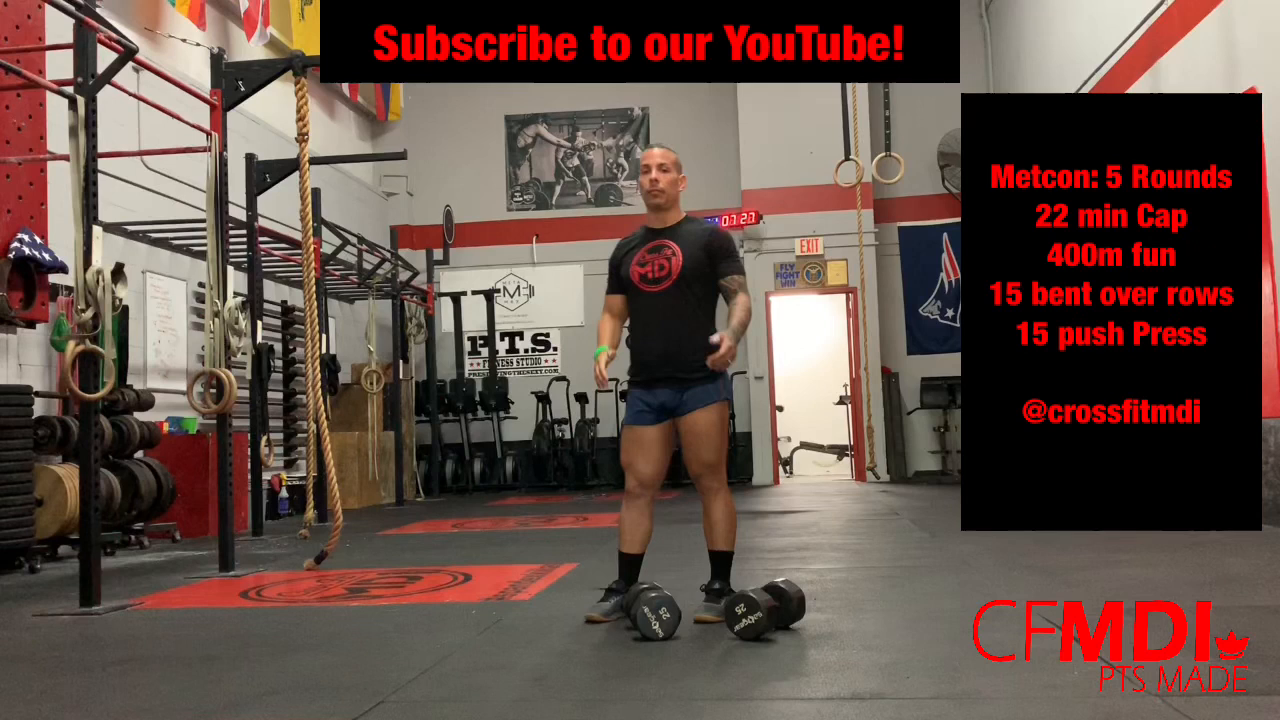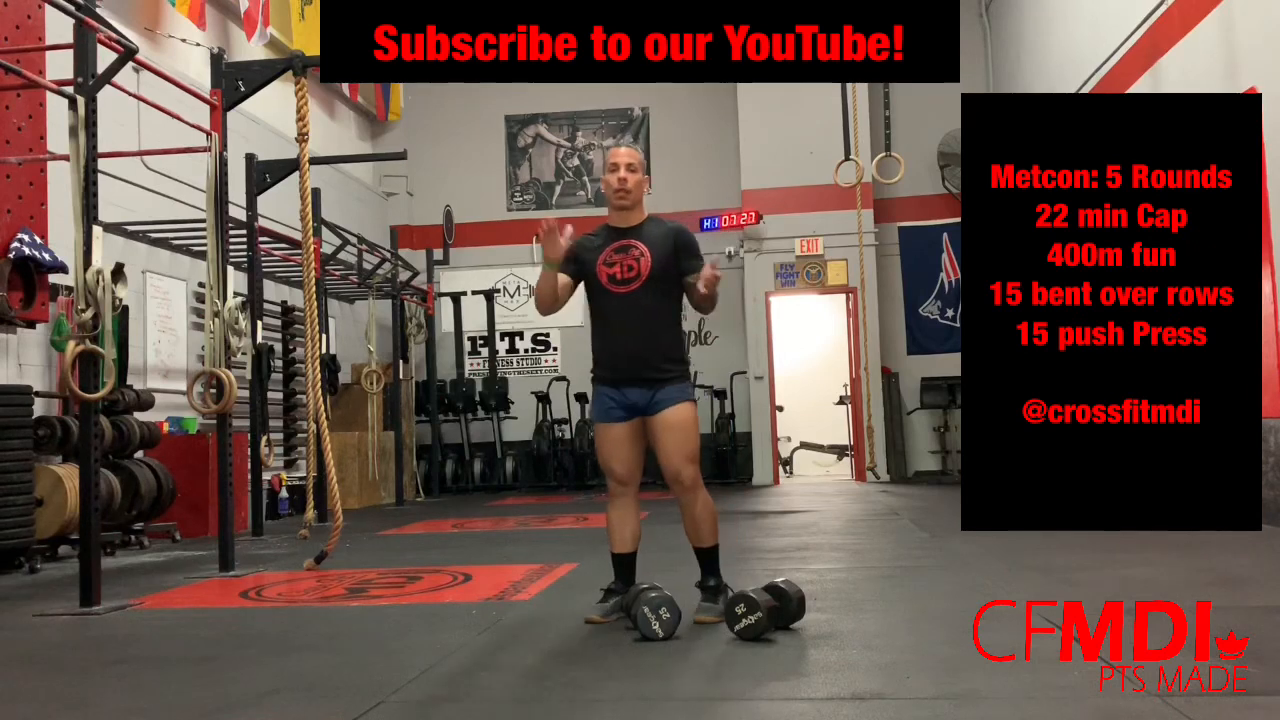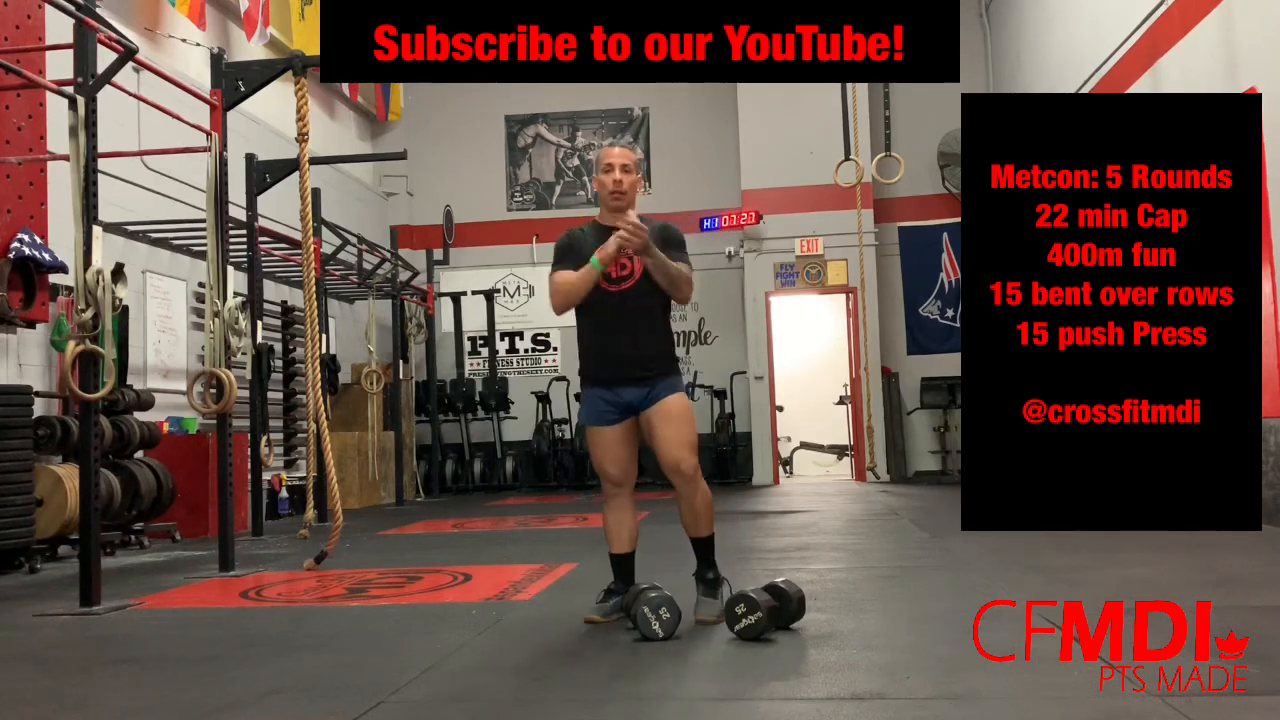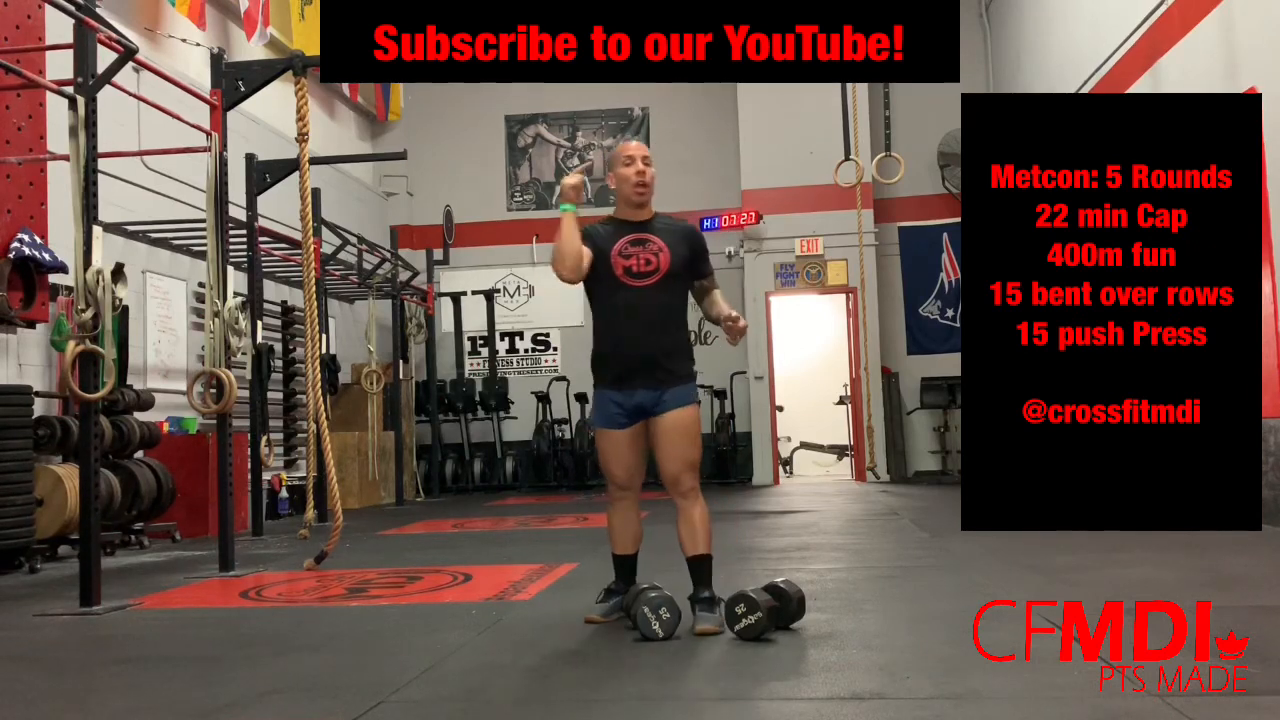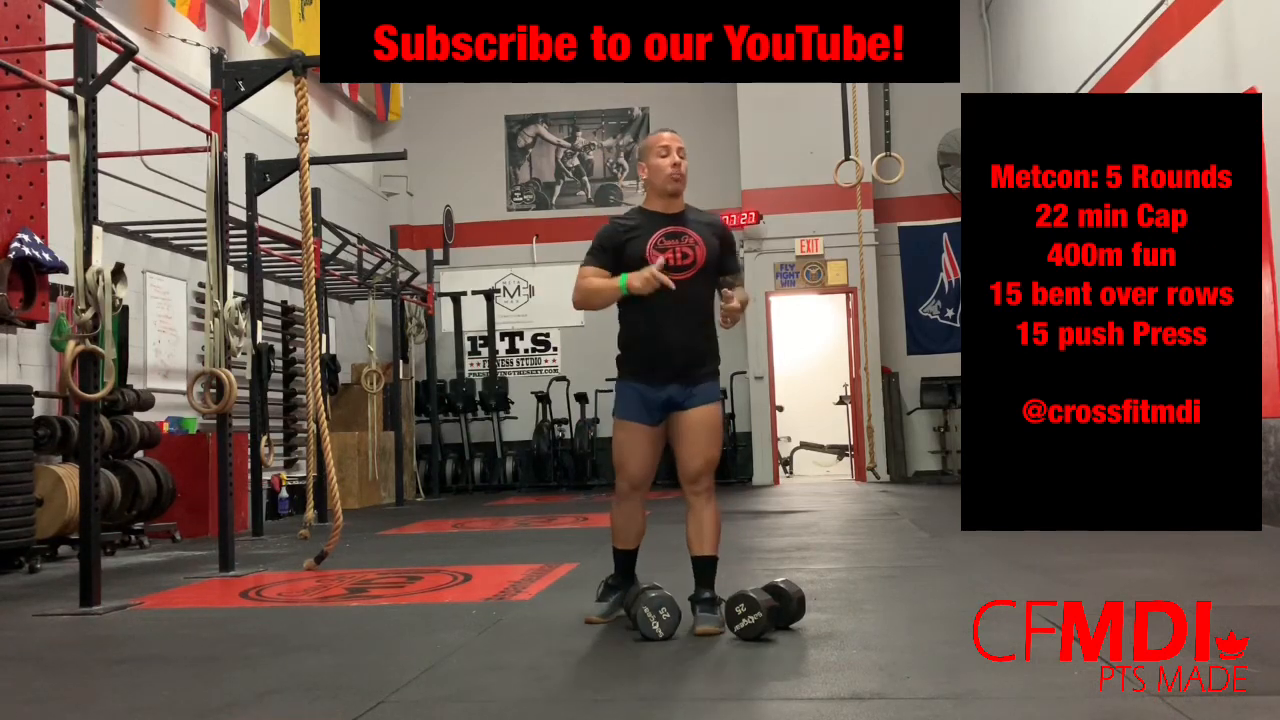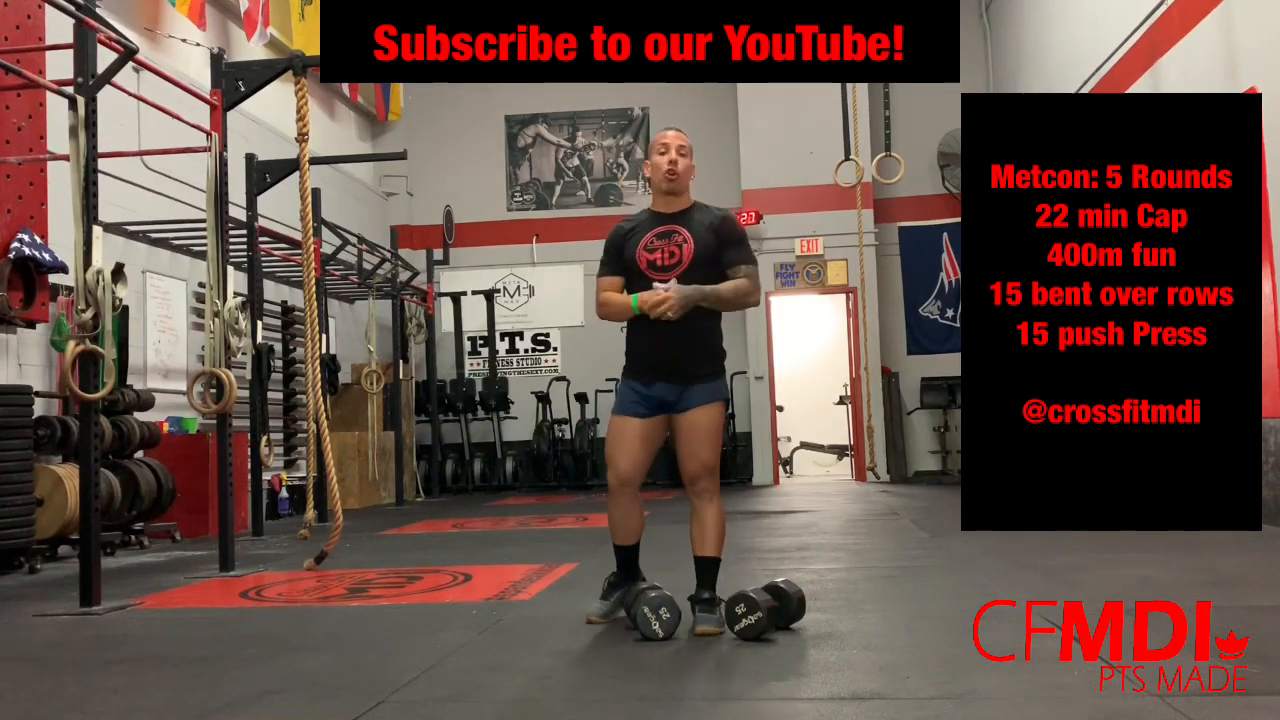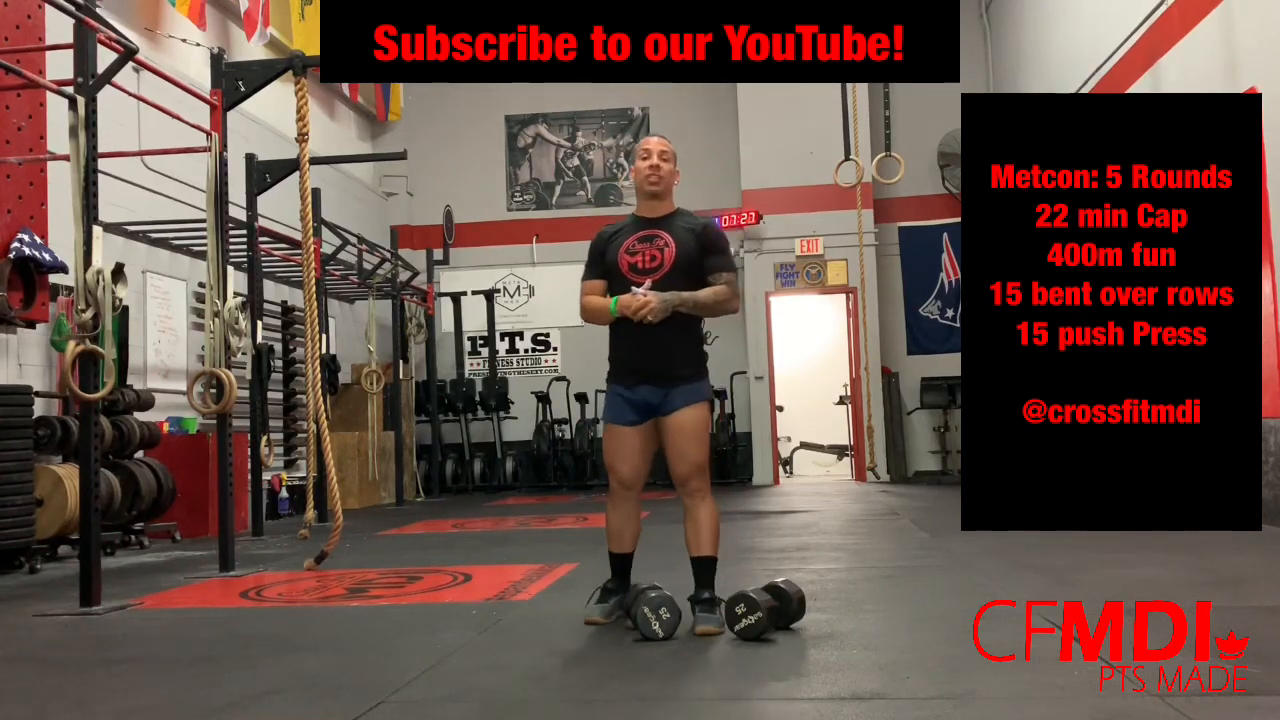
dt=0.3s
person 1, frame 1
left shoulder: (710, 237)
right shoulder: (626, 250)
left elbow: (739, 296)
right elbow: (613, 314)
left wrist: (732, 335)
right wrist: (603, 353)
left hip: (701, 382)
right hip: (645, 387)
left knee: (710, 481)
right knee: (637, 486)
left ankle: (720, 586)
right ankle: (624, 586)
person 1, frame 2
left shoulder: (673, 236)
right shoulder: (584, 247)
left elbow: (702, 302)
right elbow: (546, 305)
left wrist: (707, 289)
right wrist: (552, 262)
left hip: (667, 382)
right hip: (611, 387)
left knee: (686, 480)
right knee: (620, 485)
left ankle: (712, 583)
right ankle: (622, 587)
person 1, frame 3
left shoulder: (663, 235)
right shoulder: (577, 243)
left elbow: (682, 292)
right elbow: (560, 301)
left wrist: (644, 247)
right wrist: (602, 256)
left hip: (660, 379)
right hip: (603, 388)
left knee: (685, 472)
right knee: (616, 486)
left ankle: (708, 577)
right ankle: (623, 587)
person 1, frame 4
left shoulder: (684, 234)
right shoulder: (594, 236)
left elbow: (707, 291)
right elbow: (568, 271)
left wrist: (727, 315)
right wrist: (570, 207)
left hip: (673, 382)
right hip: (614, 387)
left knee: (684, 485)
right knee: (622, 489)
left ankle: (703, 595)
right ankle: (622, 587)
person 1, frame 5
left shoulder: (712, 229)
right shoulder: (619, 230)
left elbow: (735, 288)
right elbow: (582, 294)
left wrist: (735, 305)
right wrist: (631, 281)
left hip: (698, 380)
right hip: (639, 382)
left knee: (699, 483)
right knee: (629, 485)
left ankle: (705, 596)
right ankle: (622, 581)
person 1, frame 6
left shoulder: (719, 224)
right shoulder: (625, 233)
left elbow: (750, 289)
right elbow: (604, 303)
left wrist: (696, 296)
right wrist: (642, 301)
left hip: (700, 380)
right hip: (639, 380)
left knee: (702, 485)
right knee: (620, 481)
left ankle: (706, 596)
right ankle: (625, 575)
person 1, frame 7
left shoulder: (701, 230)
right shoulder: (608, 238)
left elbow: (729, 296)
right elbow: (587, 306)
left wrist: (672, 299)
right wrist: (621, 303)
left hip: (684, 381)
right hip: (625, 384)
left knee: (693, 484)
right knee: (623, 487)
left ankle: (705, 595)
right ankle: (617, 586)
